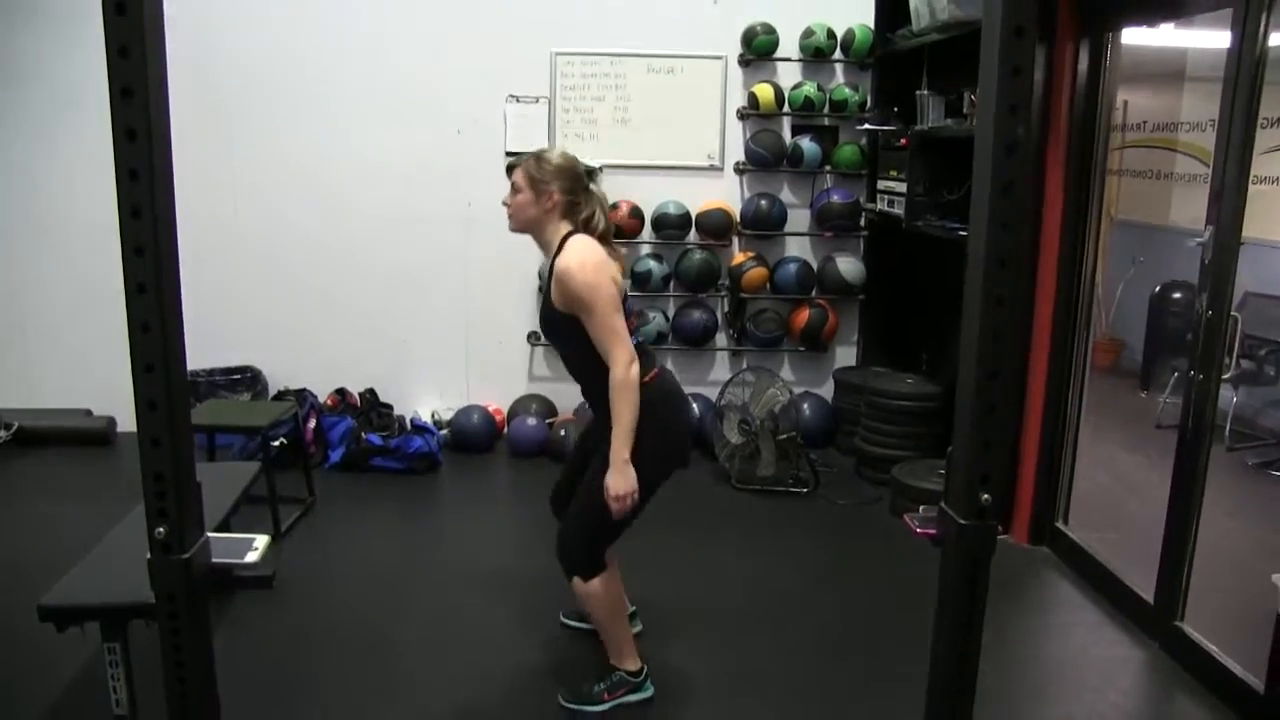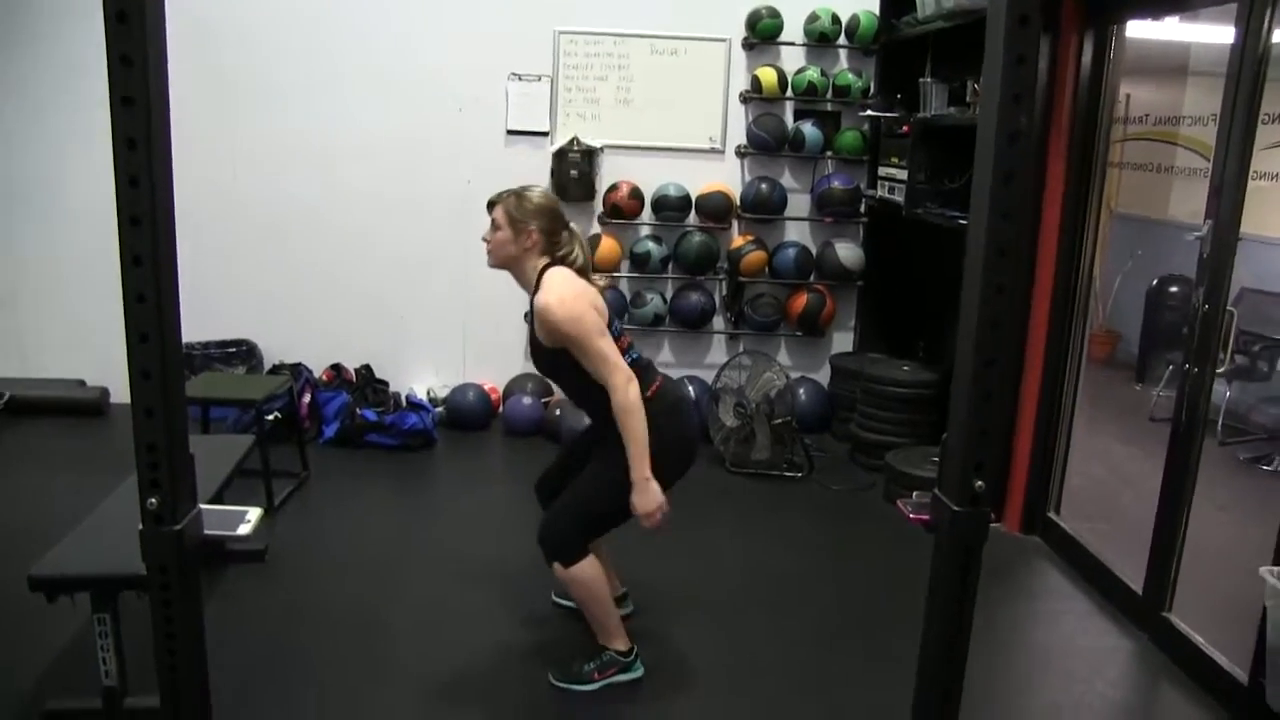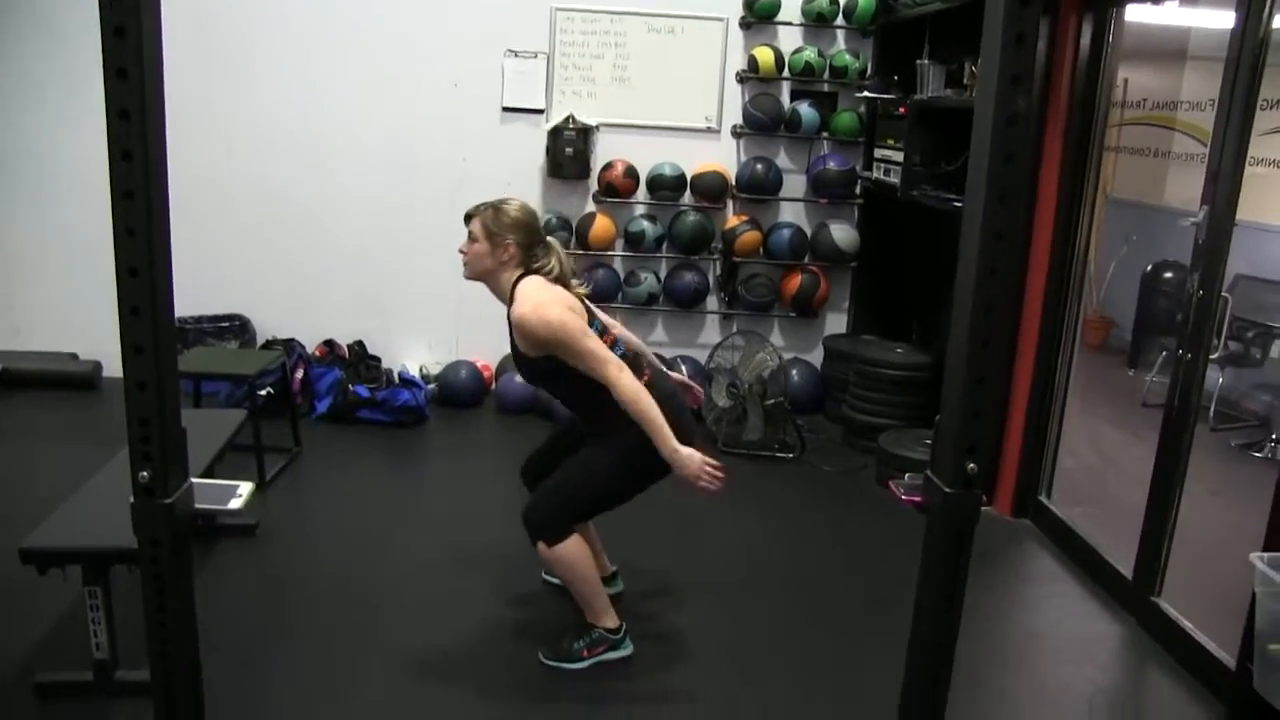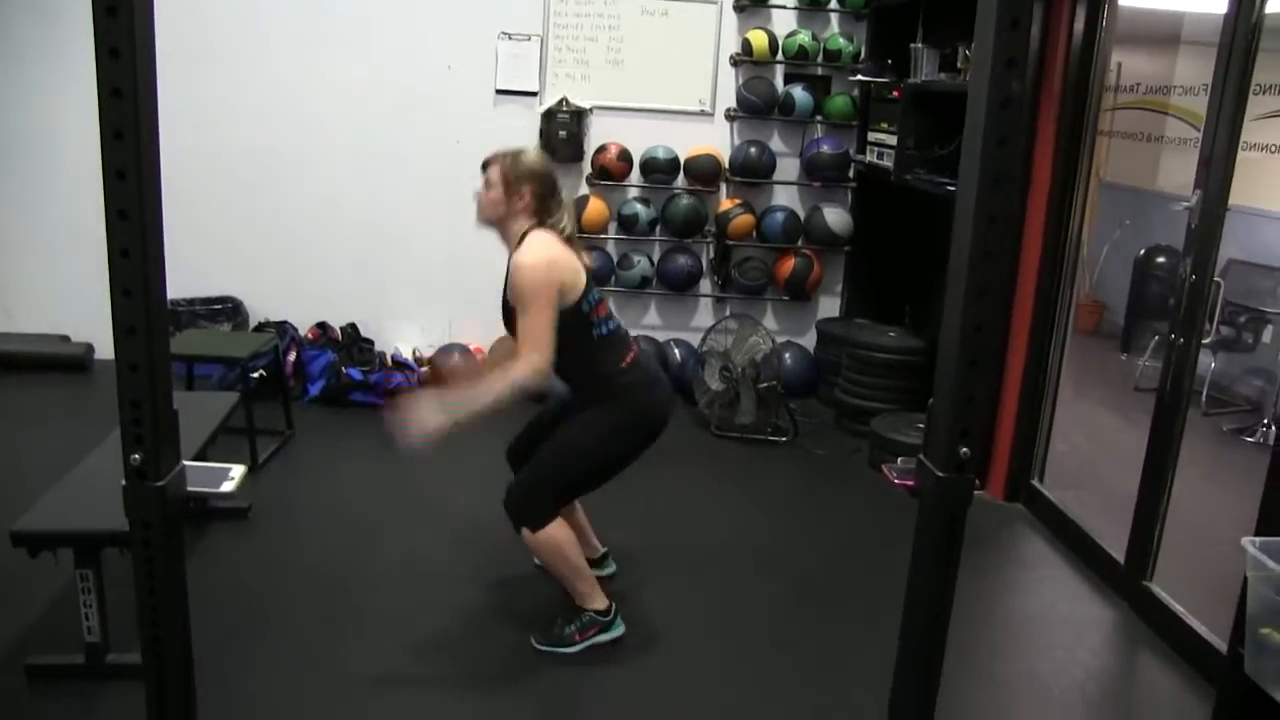
dt=0.2s
person 1, frame 1
left shoulder: (576, 262)
right shoulder: (571, 251)
left elbow: (624, 364)
left wrist: (621, 463)
right wrist: (609, 447)
left hip: (651, 419)
right hip: (629, 411)
left knee: (578, 547)
right knee: (568, 506)
left ankle: (629, 673)
right ankle: (615, 608)
person 1, frame 2
left shoulder: (553, 299)
right shoulder: (554, 280)
left elbow: (622, 384)
left wrist: (642, 480)
left hip: (658, 429)
right hip: (641, 415)
left knee: (559, 536)
right knee: (552, 491)
left ankle: (618, 653)
right ankle: (609, 591)
person 1, frame 3
left shoulder: (530, 311)
right shoulder: (533, 288)
left elbow: (615, 376)
right elbow: (609, 328)
left wrist: (675, 451)
right wrist: (663, 374)
left hip: (644, 425)
right hip: (632, 412)
left knee: (544, 517)
right knee: (539, 474)
left ankle: (607, 631)
right ankle: (600, 571)
person 1, frame 4
left shoulder: (534, 261)
right shoulder: (536, 248)
left elbow: (533, 367)
right elbow: (542, 348)
left wrist: (447, 407)
right wrist: (462, 387)
left hip: (630, 401)
right hip: (612, 386)
left knee: (527, 500)
right knee: (524, 459)
left ankle: (596, 614)
right ankle: (590, 555)
